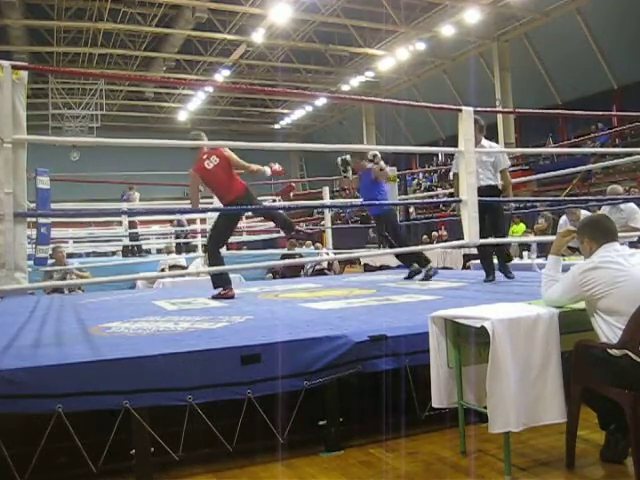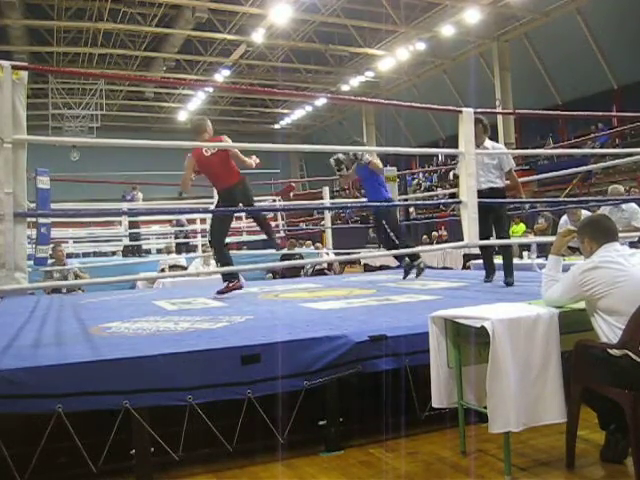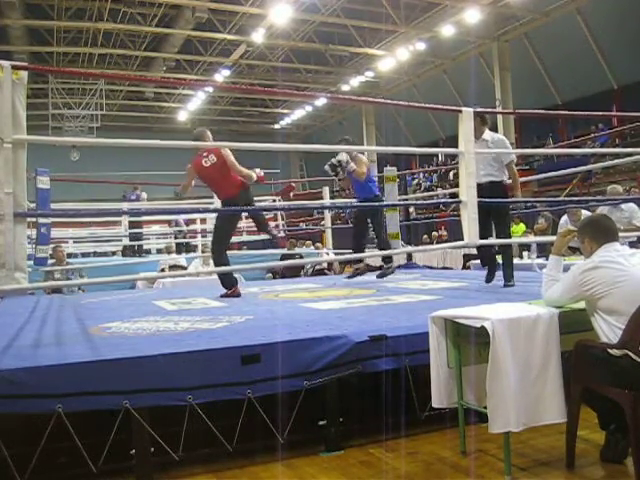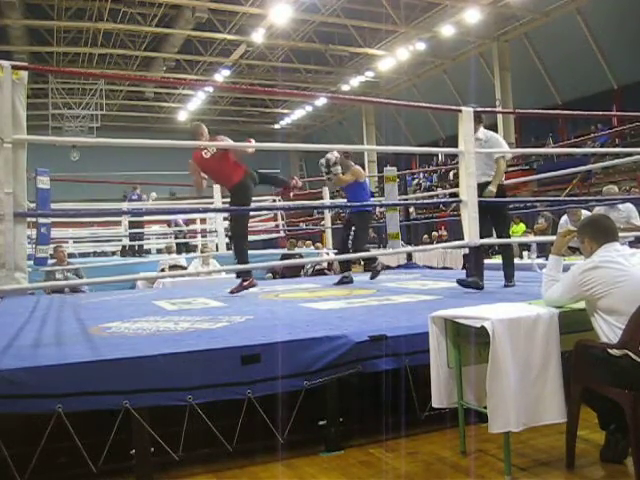
dt=0.2s
person 1, frame 1
left shoulder: (591, 268)
left elbow: (550, 297)
left wrist: (554, 254)
left knee: (565, 365)
right knee: (585, 357)
left ankle: (619, 427)
person 1, frame 2
left shoulder: (591, 268)
left elbow: (550, 297)
left wrist: (555, 254)
left knee: (565, 365)
right knee: (585, 358)
left ankle: (619, 427)
person 1, frame 3
left shoulder: (591, 267)
left elbow: (550, 297)
left wrist: (555, 254)
left knee: (565, 365)
right knee: (585, 358)
left ankle: (618, 427)
person 1, frame 4
left shoulder: (591, 267)
left elbow: (550, 297)
left wrist: (555, 254)
left knee: (565, 365)
right knee: (585, 357)
left ankle: (618, 427)
person 2, frame 1
left shoulder: (494, 148)
left elbow: (504, 173)
right elbow: (456, 177)
left wrist: (510, 196)
left hip: (492, 192)
left knee: (499, 231)
right knee: (481, 235)
left ankle: (504, 264)
right ankle: (489, 271)
person 2, frame 2
left shoulder: (498, 149)
left elbow: (510, 174)
left wrist: (522, 197)
left hip: (496, 194)
right hip: (477, 197)
left knee: (502, 234)
right knee: (483, 237)
left ankle: (509, 274)
right ankle: (489, 270)
person 2, frame 3
left shoulder: (498, 140)
left elbow: (511, 167)
left wrist: (517, 193)
left hip: (497, 189)
right hip: (479, 191)
left knee: (503, 234)
right knee: (480, 234)
left ankle: (508, 276)
right ankle: (491, 264)
person 2, frame 4
left shoulder: (492, 138)
left elbow: (501, 163)
left wrist: (494, 185)
left hip: (492, 191)
right hip: (476, 191)
left knee: (502, 235)
left ankle: (509, 276)
right ankle: (475, 277)
person 3, frame 1
left shoulder: (195, 172)
right shoulder: (223, 152)
left elbow: (195, 205)
right elbow: (247, 167)
left wrist: (197, 187)
right wrist: (267, 170)
left hip: (231, 206)
right hip: (245, 194)
left knee: (212, 246)
right knee: (268, 212)
left ankle: (226, 289)
right ankle: (292, 229)
person 3, frame 2
left shoulder: (193, 157)
right shoulder: (223, 140)
left elbow: (184, 188)
right elbow: (244, 162)
left wrist: (190, 175)
right wrist: (253, 161)
left hip: (227, 194)
right hip: (241, 184)
left knee: (217, 240)
right knee: (252, 209)
left ankle: (233, 280)
right ankle: (271, 236)
person 3, frame 3
left shoulder: (193, 167)
right shoulder: (221, 151)
left elbow: (182, 193)
right elbow: (241, 173)
left wrist: (190, 182)
right wrist: (254, 175)
left hip: (230, 203)
right hip: (243, 192)
left knee: (218, 248)
left ankle: (232, 287)
right ankle: (267, 228)
person 3, frame 4
left shoulder: (195, 161)
right shoulder: (220, 140)
left elbow: (200, 190)
right elbow: (246, 152)
left wrist: (202, 178)
right wrist: (251, 145)
left hip: (239, 191)
right hip: (248, 176)
left knee: (237, 235)
right knee: (261, 176)
left ankle: (246, 278)
right ankle: (290, 184)
person 4, frame 1
left shoulder: (373, 171)
right shoulder: (361, 174)
left elbow: (387, 176)
left wrist: (378, 163)
right wrist: (345, 171)
left hip: (383, 213)
right hip: (380, 214)
left knee: (400, 242)
right knee: (396, 244)
left ankle: (428, 267)
right ankle: (414, 267)
person 4, frame 2
left shoulder: (371, 158)
right shoulder: (357, 167)
left elbow: (379, 168)
right elbow: (345, 181)
left wrist: (364, 158)
right wrist: (338, 168)
left hip: (384, 203)
right hip: (378, 206)
left knee: (396, 237)
right knee: (386, 240)
left ankle: (417, 262)
right ankle: (406, 262)
person 4, frame 3
left shoulder: (360, 159)
right shoulder: (348, 164)
left elbow: (361, 176)
right elbow: (347, 183)
left wrist: (348, 164)
right wrist: (336, 172)
left hip: (372, 199)
right hip: (363, 201)
left knee: (379, 233)
right knee: (357, 236)
left ankle: (388, 264)
right ankle: (360, 266)
person 4, frame 4
left shoulder: (355, 171)
right shoulder: (345, 171)
left elbow: (340, 183)
right elbow: (335, 184)
left wrist: (335, 167)
right wrist: (327, 172)
left hip: (363, 212)
right hip: (354, 212)
left knee: (357, 245)
right knee: (343, 244)
left ankle: (374, 264)
right ankle: (346, 275)
